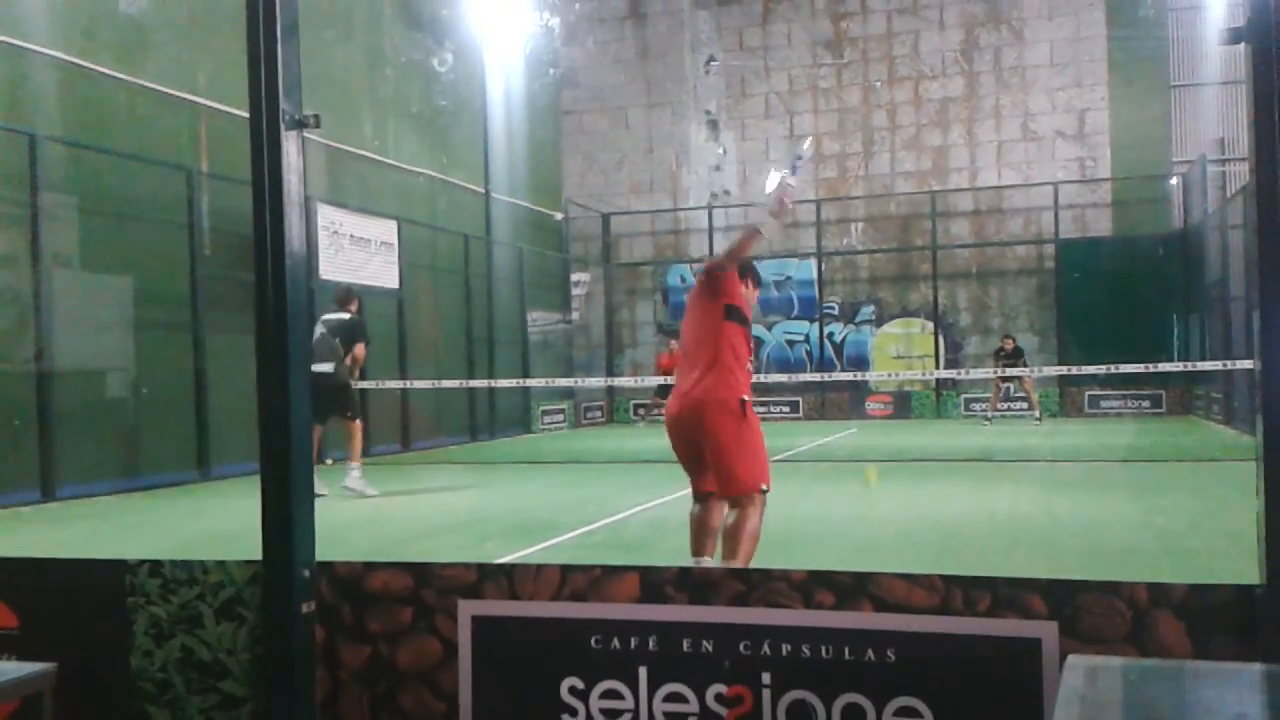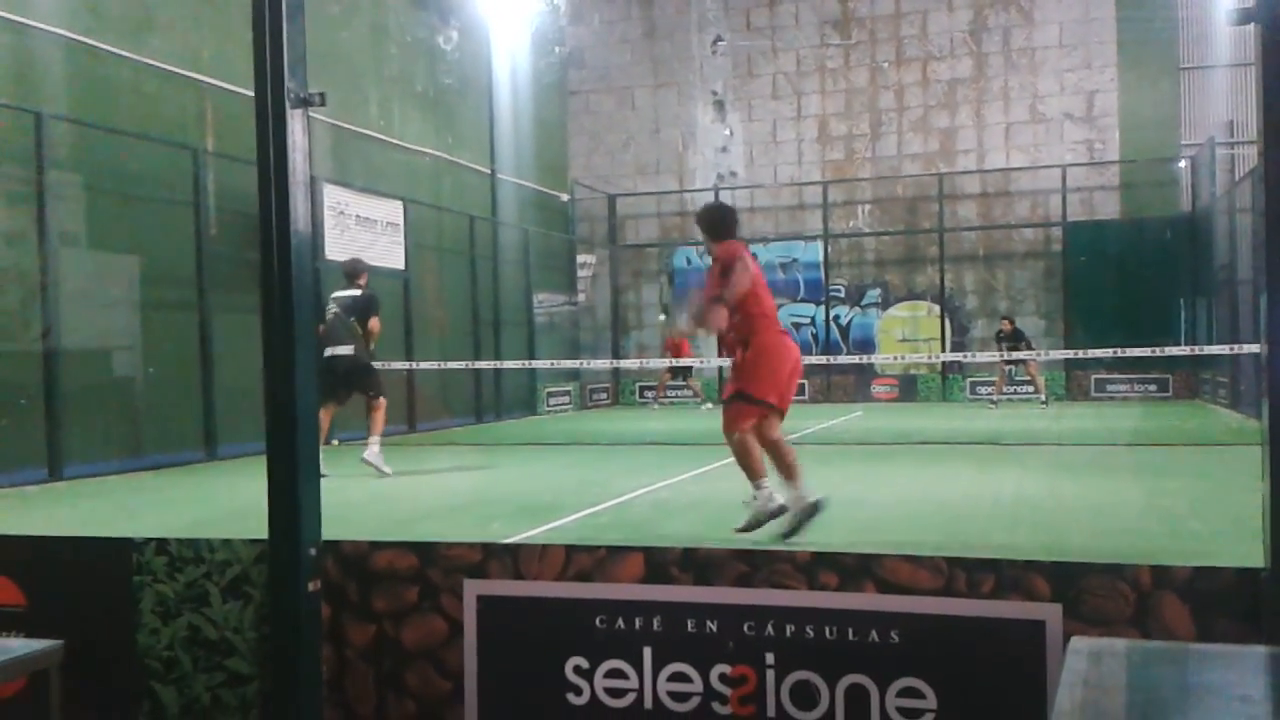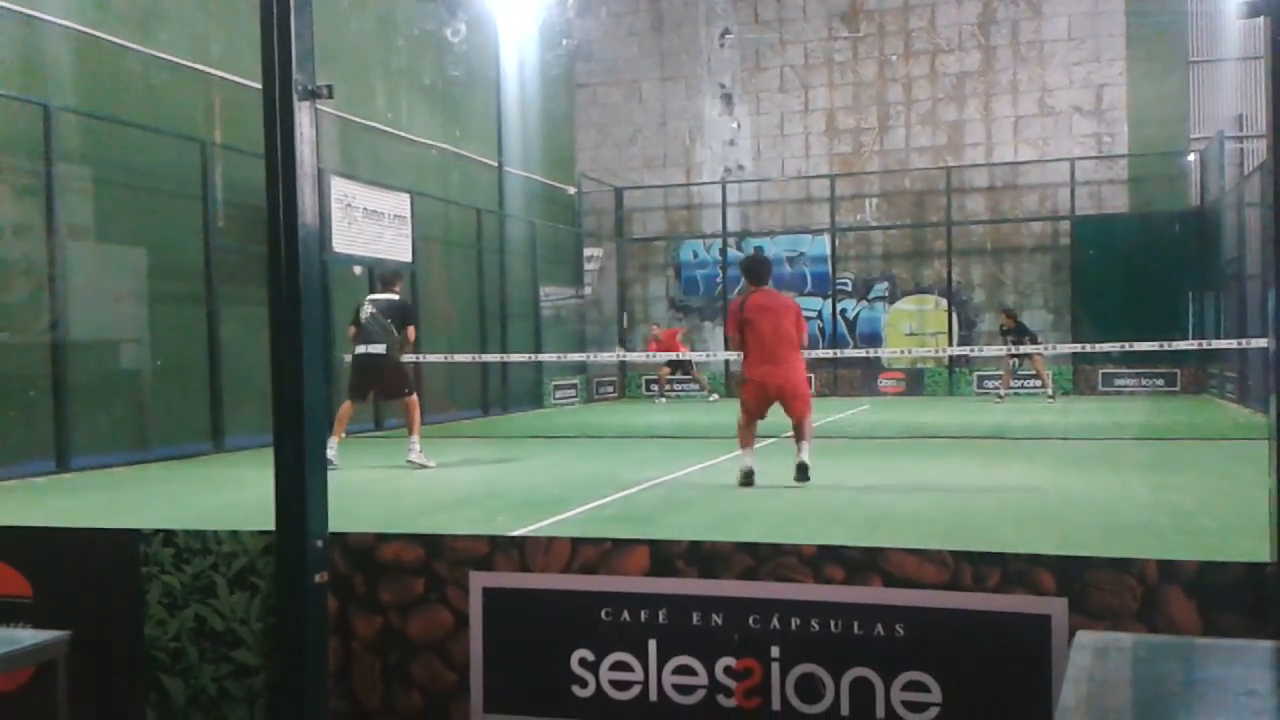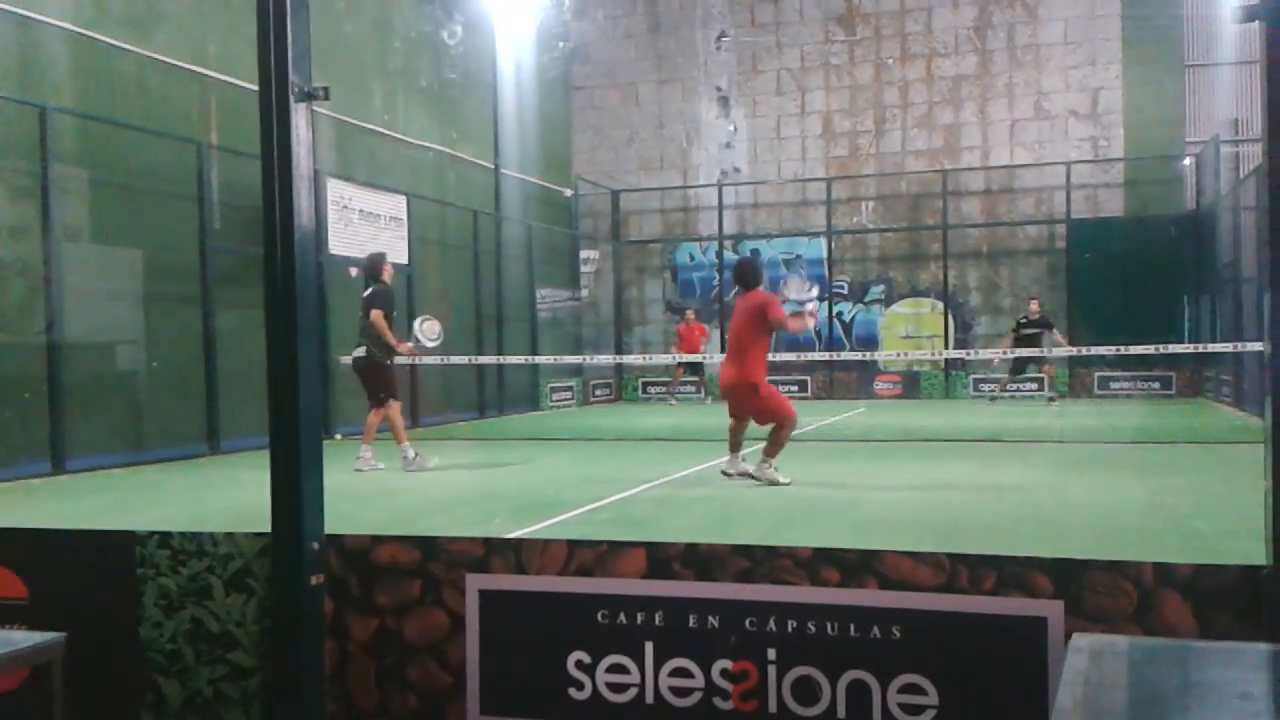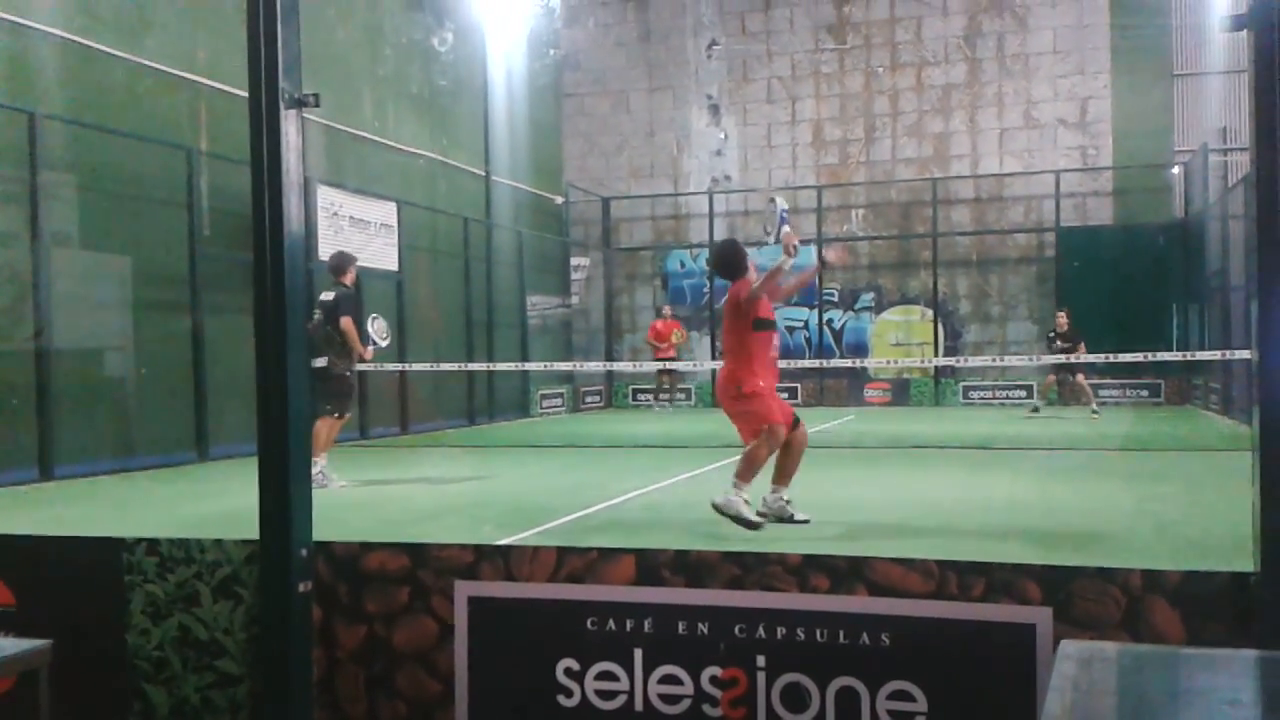
dt=0.7s
person 1, frame 1
left shoulder: (705, 305)
right shoulder: (716, 284)
right elbow: (726, 261)
left hip: (682, 409)
right hip: (722, 405)
left knee: (712, 497)
right knee: (750, 505)
person 1, frame 2
left shoulder: (731, 252)
right shoulder: (719, 267)
left elbow: (745, 272)
right elbow: (709, 304)
left wrist: (722, 304)
right wrist: (704, 313)
left hip: (765, 351)
right hip: (768, 353)
left knee: (737, 428)
right knee: (766, 431)
left ankle: (767, 497)
right ankle: (801, 499)
person 1, frame 3
left shoulder: (739, 305)
right shoulder: (790, 303)
left elbow: (735, 344)
right elbow: (803, 343)
left hip: (758, 378)
right hip: (792, 375)
left knee: (749, 418)
right knee: (802, 418)
left ankle: (747, 464)
right ankle: (803, 457)
person 1, frame 4
left shoulder: (742, 303)
right shoulder: (766, 299)
right elbow: (785, 325)
left wrist: (800, 317)
right wrist: (808, 322)
left hip: (729, 377)
right hip: (747, 379)
left knee: (741, 416)
right knee: (788, 420)
left ankle: (733, 462)
right ankle: (765, 467)
person 1, frame 5
left shoulder: (752, 292)
right shoulder: (741, 292)
left elbow: (785, 288)
right elbow: (758, 292)
left wrist: (818, 267)
right wrist: (787, 258)
left hip: (757, 384)
right hip: (743, 386)
left knee: (798, 435)
right knee: (772, 433)
left ankle: (776, 501)
right ankle: (733, 497)
person 2, frame 1
left shoulder: (322, 320)
right shoulder: (356, 321)
left elbow: (312, 350)
right elbow: (359, 353)
right wrist: (354, 370)
left hip: (313, 375)
right hip: (333, 376)
left knee: (315, 428)
right knee: (355, 425)
left ankle: (311, 480)
right ankle: (354, 476)
person 2, frame 2
left shoulder: (332, 298)
right shoulder: (368, 296)
left elbow: (321, 330)
right elbow: (374, 326)
right wrist: (370, 343)
left hip: (329, 357)
right hip: (354, 356)
left knee: (327, 407)
right knee: (378, 403)
right ankle: (373, 450)
person 2, frame 3
left shoulder: (365, 301)
right shoulder: (403, 304)
left elbow: (352, 332)
right elbow: (410, 337)
left hip: (361, 355)
right hip: (385, 355)
left knee: (351, 402)
right knee: (411, 401)
left ankle: (331, 449)
right ankle: (415, 451)
person 2, frame 4
left shoulder: (370, 292)
right shoulder: (383, 291)
right elbow: (376, 318)
left wrist: (394, 345)
right wrist: (396, 344)
left hip: (364, 356)
right hip: (375, 356)
left knee: (379, 406)
right knee: (391, 404)
left ankle: (365, 457)
right ankle: (409, 456)
person 2, frame 5
left shoulder: (325, 296)
right shoulder: (346, 295)
right elbow: (346, 325)
right wrist: (362, 351)
left hip: (321, 361)
right hip: (336, 364)
left knee: (340, 415)
right knee: (328, 416)
left ankle: (321, 463)
right ankle: (315, 472)
